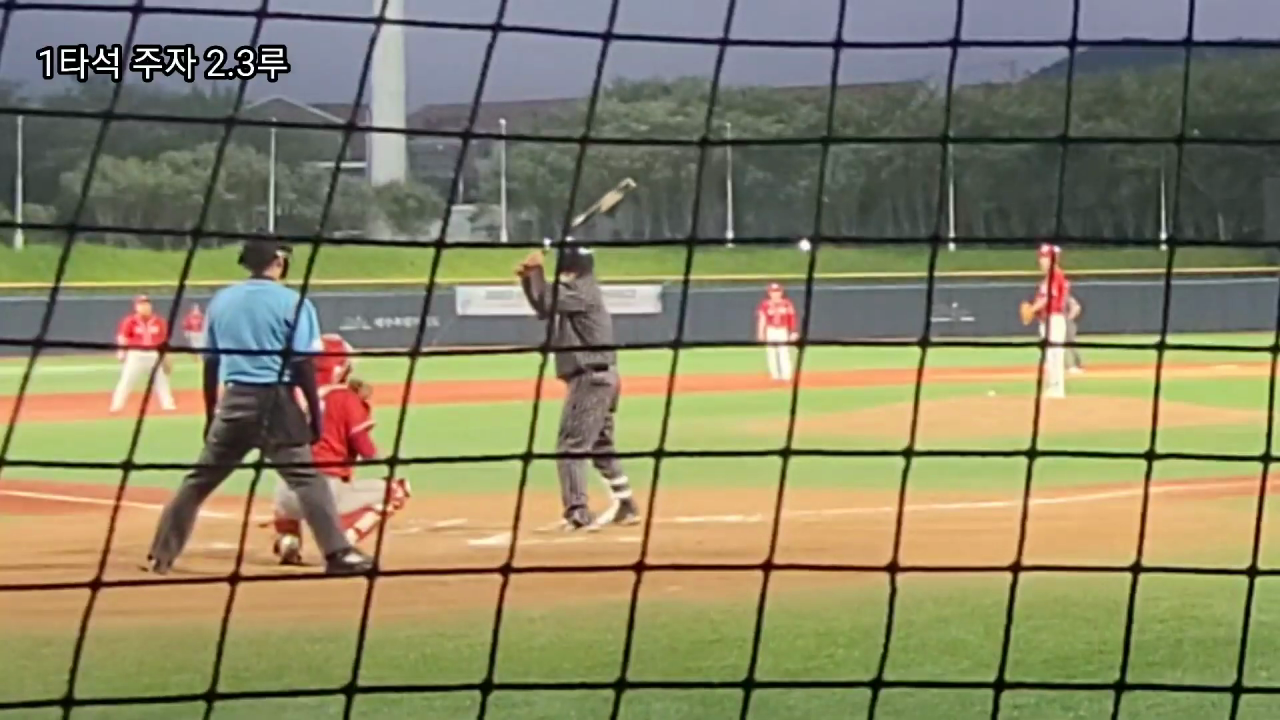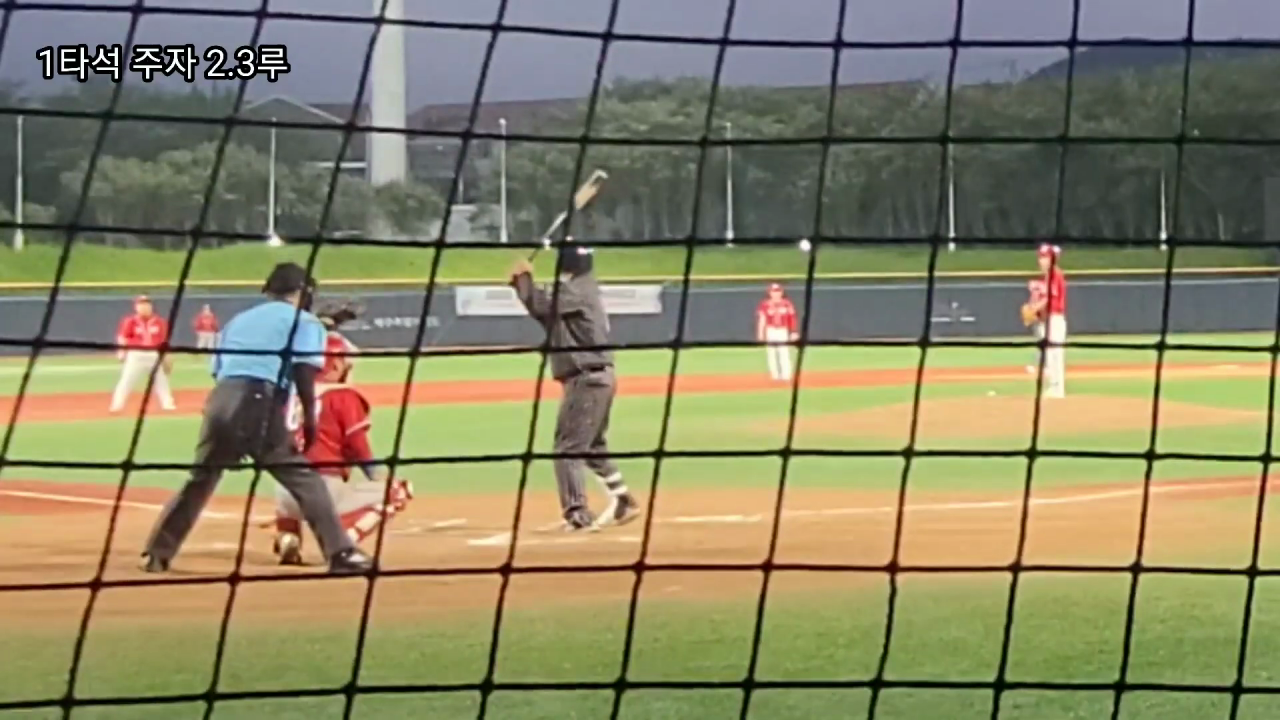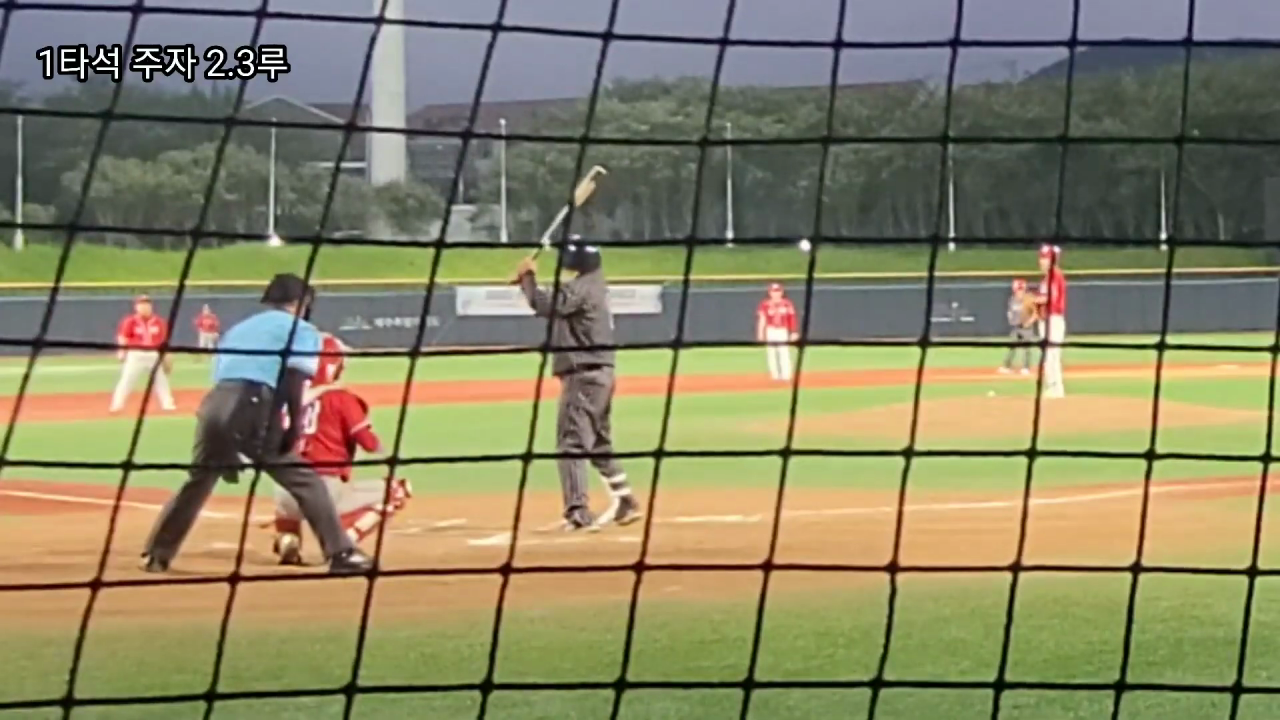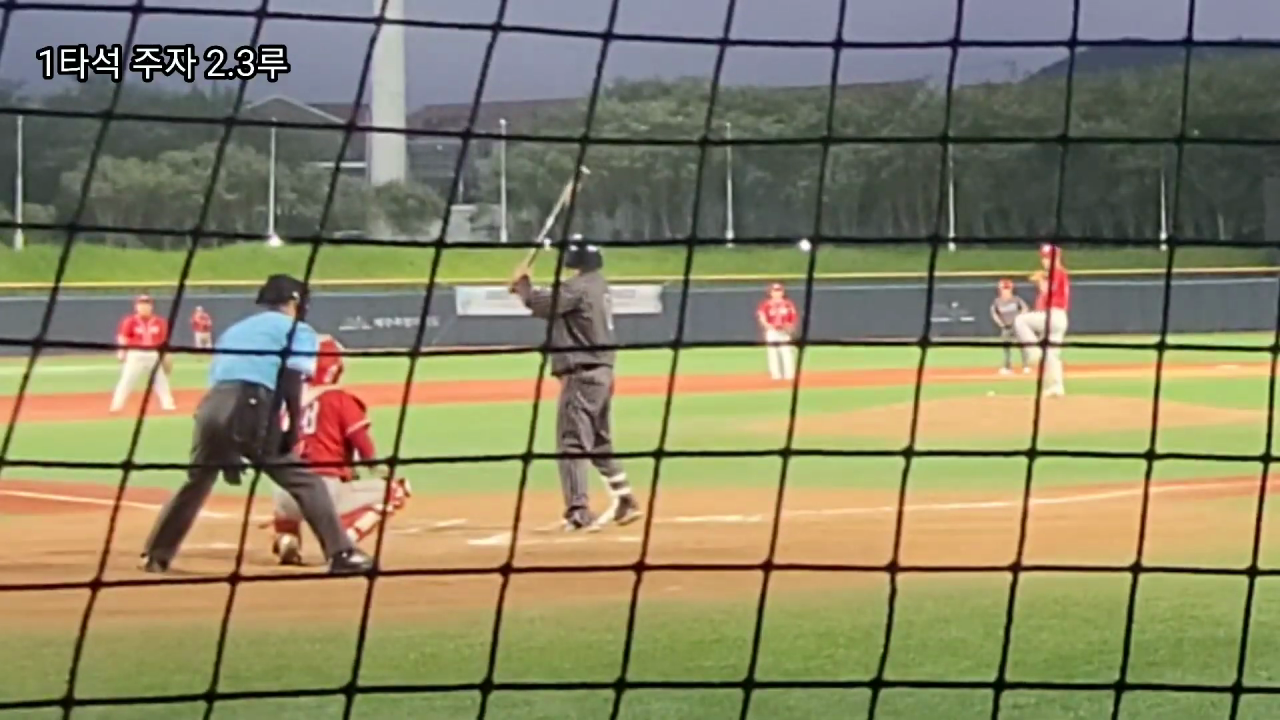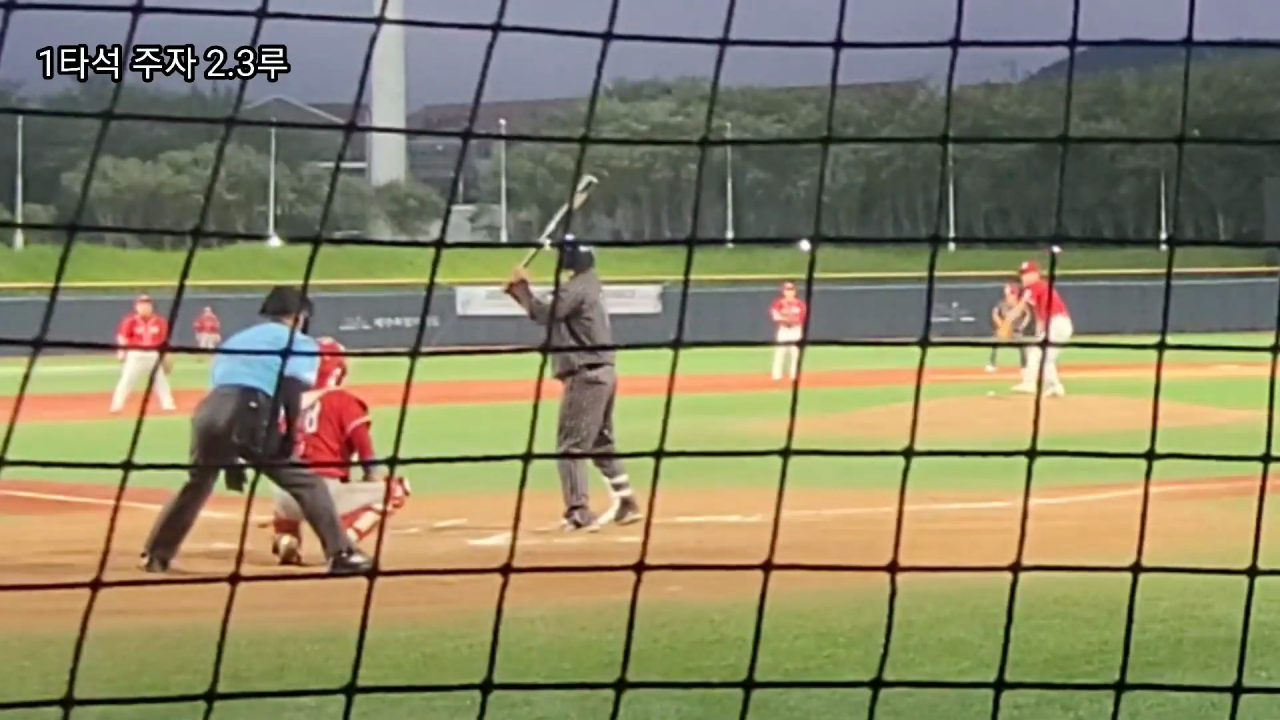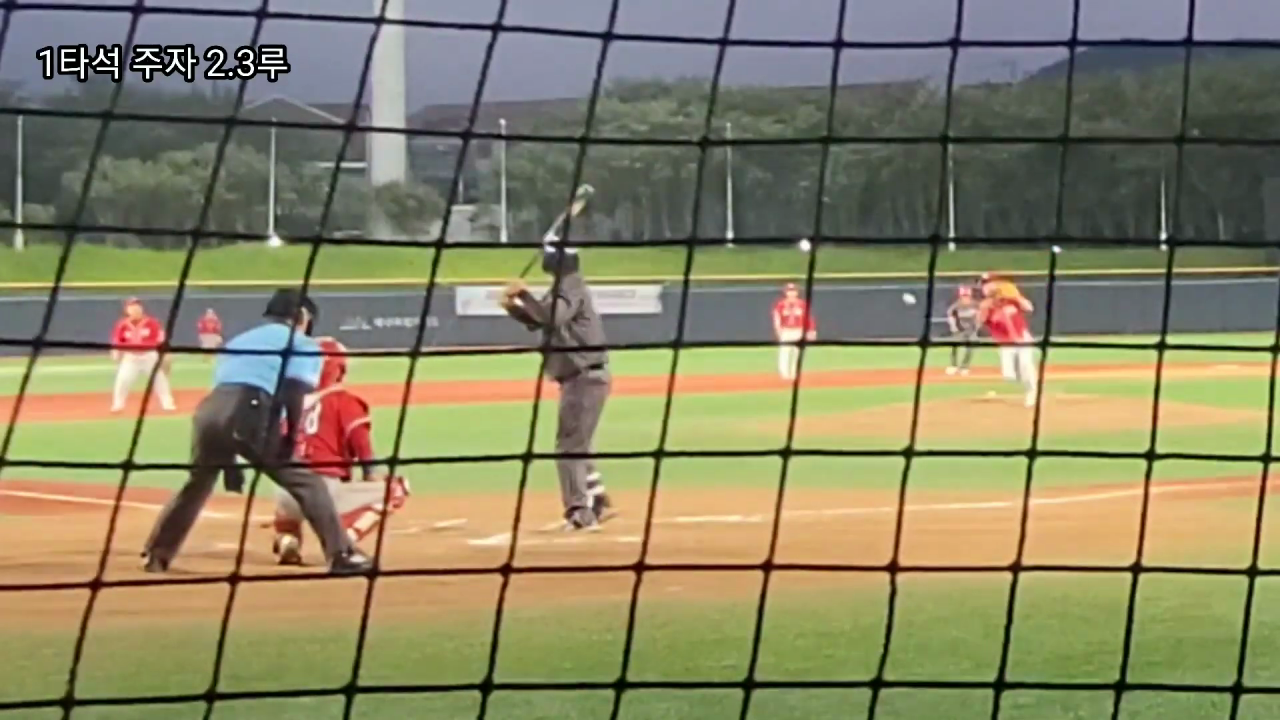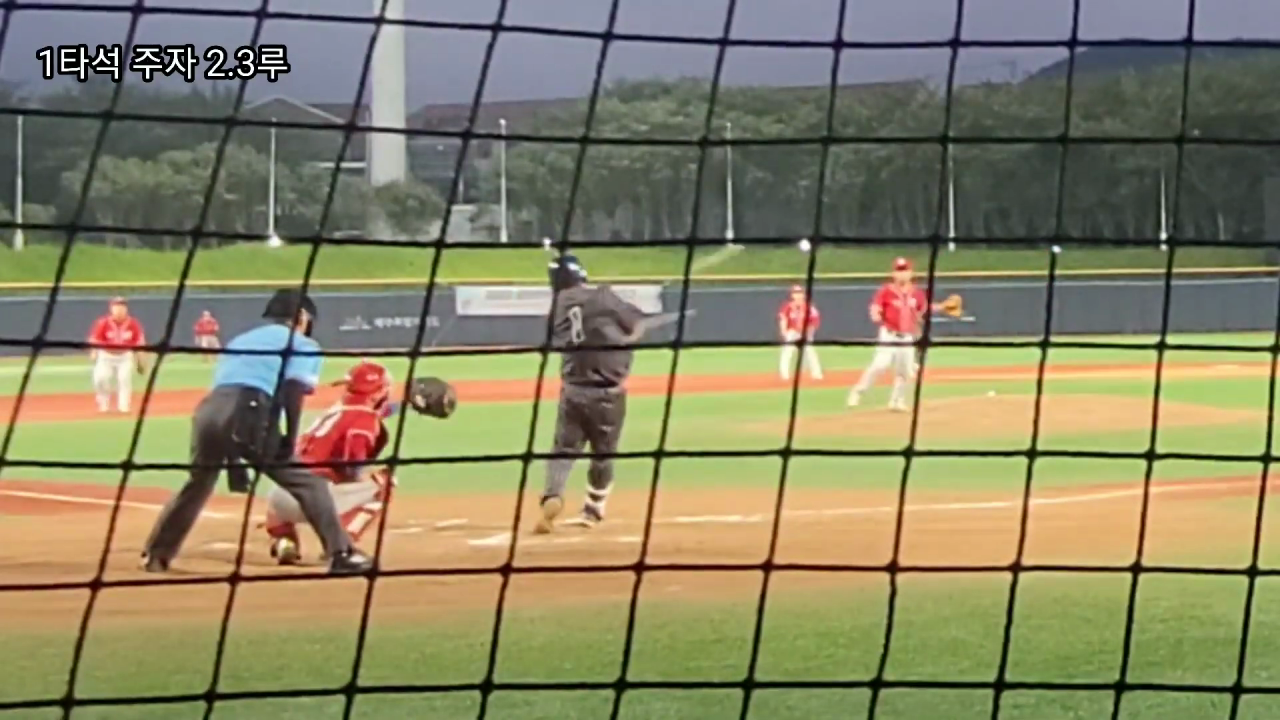
dt=0.7s
person 1, frame 1
left shoulder: (220, 301)
right shoulder: (292, 302)
left elbow: (210, 363)
right elbow: (302, 365)
left wrist: (210, 415)
right wrist: (315, 412)
left hip: (233, 403)
right hip: (274, 402)
left knee: (199, 479)
right knee: (308, 479)
left ankle: (160, 555)
right ankle: (339, 553)
person 1, frame 2
left shoulder: (239, 319)
right shoulder: (304, 321)
right elbow: (303, 368)
left wrist: (232, 440)
right wrist: (310, 417)
left hip: (220, 400)
right hip: (259, 402)
left knee: (199, 481)
right knee: (305, 480)
left ankle: (156, 554)
right ankle: (340, 553)
person 1, frame 3
left shoulder: (238, 328)
right shoulder: (301, 329)
right elbow: (293, 374)
left wrist: (228, 450)
right wrist: (295, 423)
left hip: (215, 404)
right hip: (253, 406)
left knee: (197, 482)
right knee: (306, 481)
left ankle: (155, 555)
right ankle: (341, 553)
person 1, frame 4
left shoulder: (233, 330)
right shoulder: (296, 330)
right elbow: (290, 377)
left wrist: (228, 453)
right wrist: (294, 425)
left hip: (212, 407)
right hip: (251, 408)
left knee: (196, 483)
right knee: (305, 481)
left ankle: (155, 555)
right ankle: (341, 554)
person 1, frame 5
left shoulder: (234, 340)
right shoulder: (298, 341)
right elbow: (291, 385)
left wrist: (231, 458)
right wrist: (291, 432)
left hip: (209, 411)
right hip: (249, 413)
left knee: (196, 485)
right knee: (307, 483)
left ankle: (155, 555)
right ankle: (341, 554)
person 1, frame 6
left shoulder: (238, 340)
right shoulder: (301, 343)
right elbow: (294, 387)
left wrist: (229, 460)
right wrist: (292, 433)
left hip: (210, 410)
right hip: (250, 412)
left knee: (197, 484)
right knee: (306, 482)
left ankle: (156, 554)
right ankle: (341, 554)
person 1, frame 7
left shoulder: (238, 341)
right shoulder: (302, 345)
right elbow: (293, 389)
left wrist: (233, 459)
right wrist: (291, 435)
left hip: (209, 411)
right hip: (249, 414)
left knee: (197, 485)
right knee: (308, 483)
left ankle: (155, 555)
right ankle: (341, 554)
person 2, frame 1
left shoulder: (582, 290)
right shoulder: (578, 289)
left elbow: (547, 300)
right elbow: (544, 308)
left wrist: (537, 270)
right wrist: (528, 279)
left hip: (590, 379)
right hip: (600, 377)
left knee: (570, 447)
right knee: (601, 446)
left ankle: (578, 514)
right ankle: (625, 507)
person 2, frame 2
left shoulder: (576, 290)
right shoulder: (582, 289)
left elbow: (540, 305)
right elbow: (547, 316)
left wrist: (525, 277)
right wrist: (521, 285)
left hip: (586, 379)
right hip: (599, 377)
left knee: (568, 448)
right knee: (593, 446)
left ankle: (578, 515)
right ankle: (623, 501)
person 2, frame 3
left shoulder: (580, 288)
right shoulder: (592, 284)
left elbow: (543, 306)
right elbow: (554, 305)
left wrist: (528, 275)
right wrist: (526, 282)
left hip: (584, 376)
right hip: (600, 374)
left knee: (571, 445)
right knee: (599, 444)
left ankle: (579, 513)
right ankle: (625, 504)
person 2, frame 4
left shoulder: (578, 287)
right shoulder: (597, 284)
left elbow: (538, 304)
right elbow: (553, 304)
left wrist: (523, 281)
right wrist: (523, 289)
left hip: (582, 375)
right hip: (601, 373)
left knee: (571, 444)
right knee: (599, 443)
left ankle: (579, 513)
right ankle: (625, 502)
person 2, frame 5
left shoulder: (577, 288)
right shoulder: (586, 284)
left elbow: (542, 314)
right elbow: (550, 311)
left wrist: (522, 285)
right wrist: (518, 292)
left hip: (585, 376)
right hip: (601, 374)
left knee: (571, 446)
right knee: (602, 443)
left ankle: (579, 513)
right ankle: (626, 504)
person 2, frame 6
left shoulder: (571, 289)
right shoulder: (564, 288)
left elbow: (550, 318)
right elbow: (536, 320)
left wrist: (523, 294)
right wrist: (513, 305)
left hip: (584, 378)
right hip: (585, 377)
left knee: (569, 447)
right knee: (574, 444)
left ankle: (580, 515)
right ankle: (598, 501)
person 2, frame 7
left shoulder: (557, 312)
right shoulder: (602, 297)
right elbow: (635, 323)
right wrist: (633, 329)
left hip: (573, 393)
right hip: (608, 393)
left knee: (563, 452)
right knee: (603, 455)
left ankle: (552, 499)
right ankle: (593, 510)
person 3, frame 1
right shoulder: (345, 398)
right elbow: (366, 450)
left hip: (287, 494)
right hip: (326, 491)
right knee: (396, 491)
left ankle: (287, 540)
person 3, frame 2
left shoulder: (292, 391)
right shoulder: (344, 396)
right elbow: (358, 448)
right wrist: (379, 480)
left hip: (288, 492)
right hip: (325, 489)
right knee: (398, 491)
left ankle: (288, 539)
person 3, frame 3
right shoulder: (341, 398)
right elbow: (369, 443)
right wrist: (379, 447)
left hip: (286, 495)
right hip: (325, 490)
right knee: (397, 491)
left ankle: (287, 540)
person 3, frame 4
right shoulder: (339, 399)
right elbow: (362, 443)
right wrist: (374, 466)
left hip: (286, 494)
right hip: (323, 491)
right knee: (396, 491)
left ankle: (286, 540)
person 3, frame 5
right shoulder: (341, 399)
right elbow: (361, 439)
right wrist: (371, 475)
left hip: (286, 496)
right hip: (324, 492)
right knee: (395, 490)
left ankle: (286, 539)
person 3, frame 6
right shoulder: (343, 400)
right elbow: (360, 439)
right wrist: (371, 475)
left hip: (289, 497)
right hip: (326, 492)
right knee: (394, 489)
left ankle: (287, 539)
person 3, frame 7
left shoulder: (340, 409)
right shoulder: (366, 418)
right elbow: (356, 450)
right wrist: (360, 478)
left hip: (280, 496)
right knee: (382, 482)
left ankle: (284, 541)
